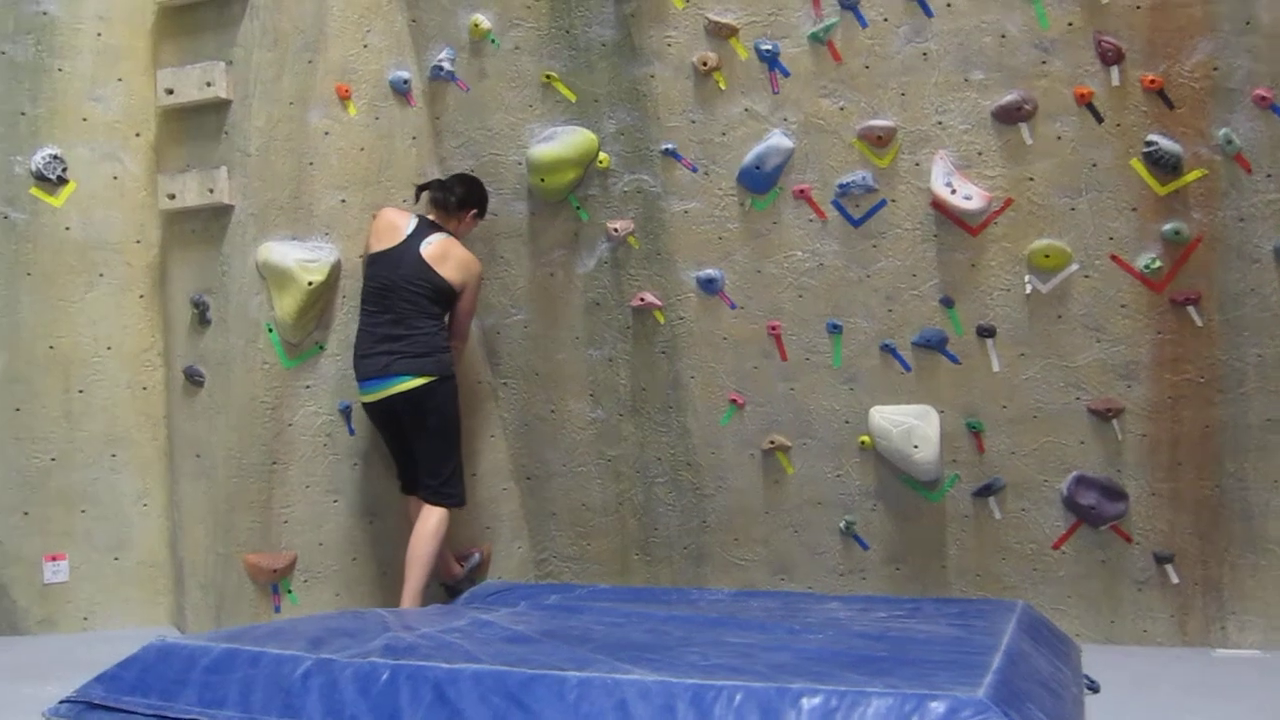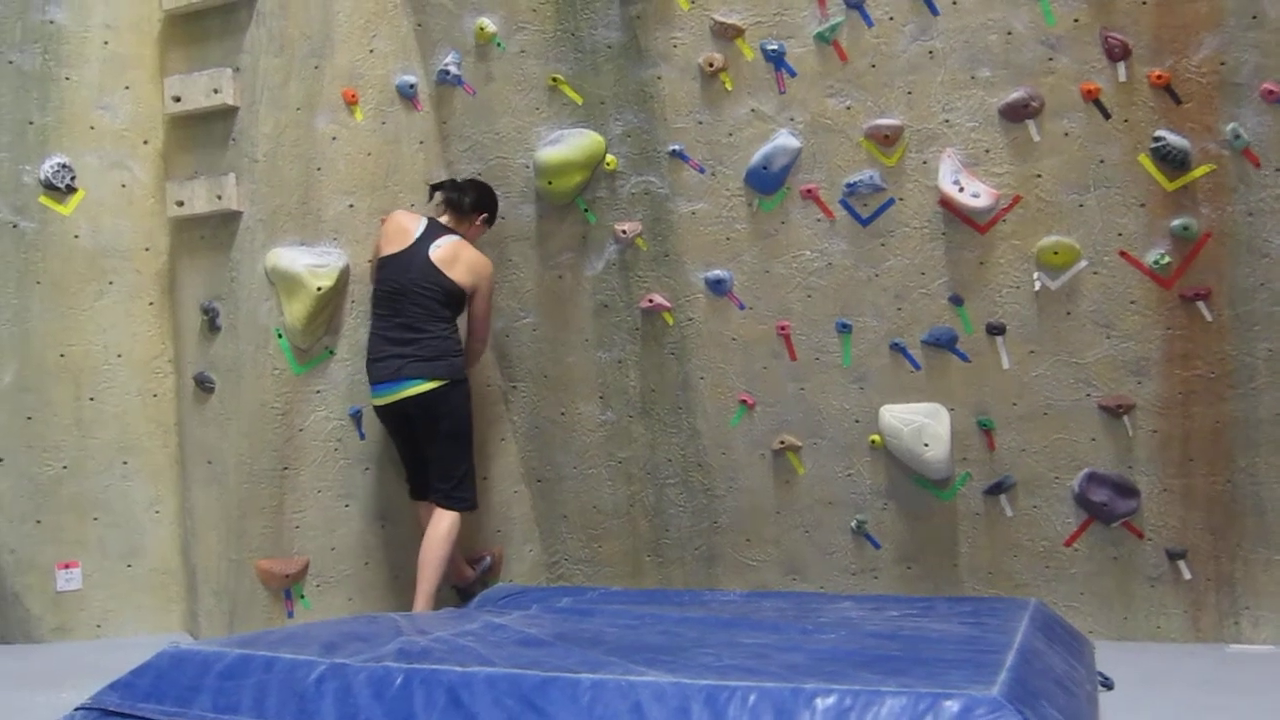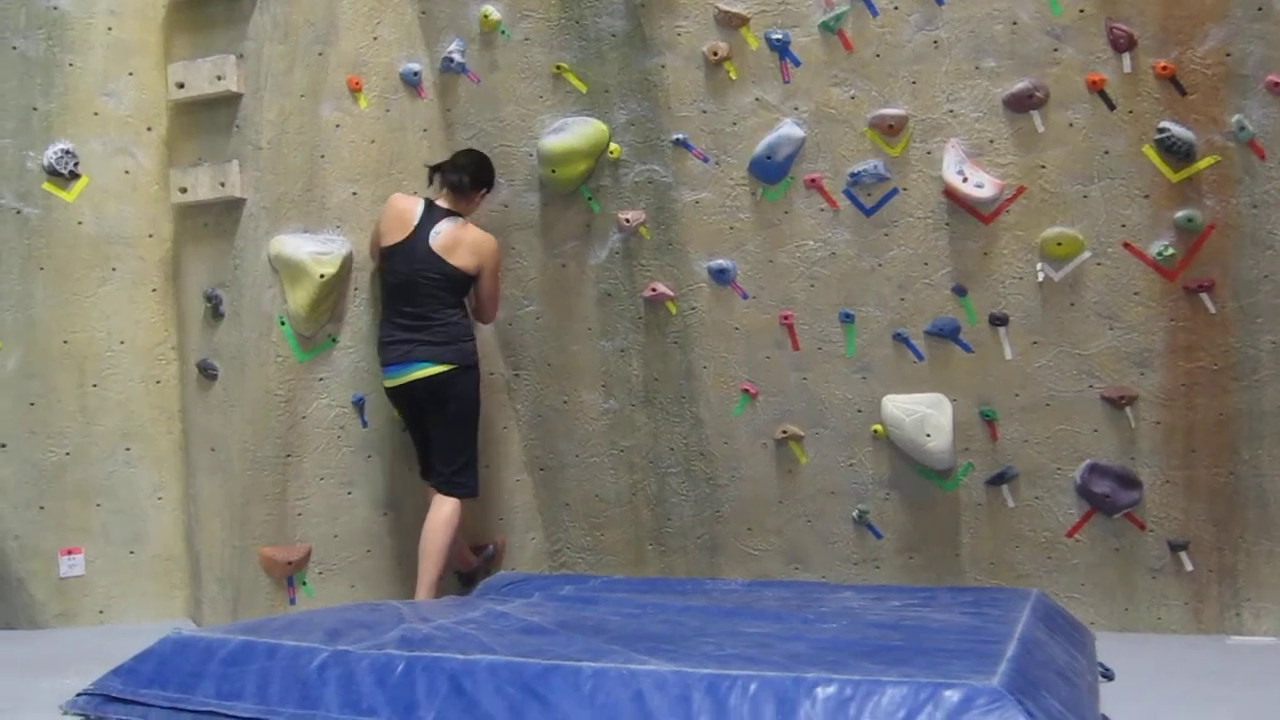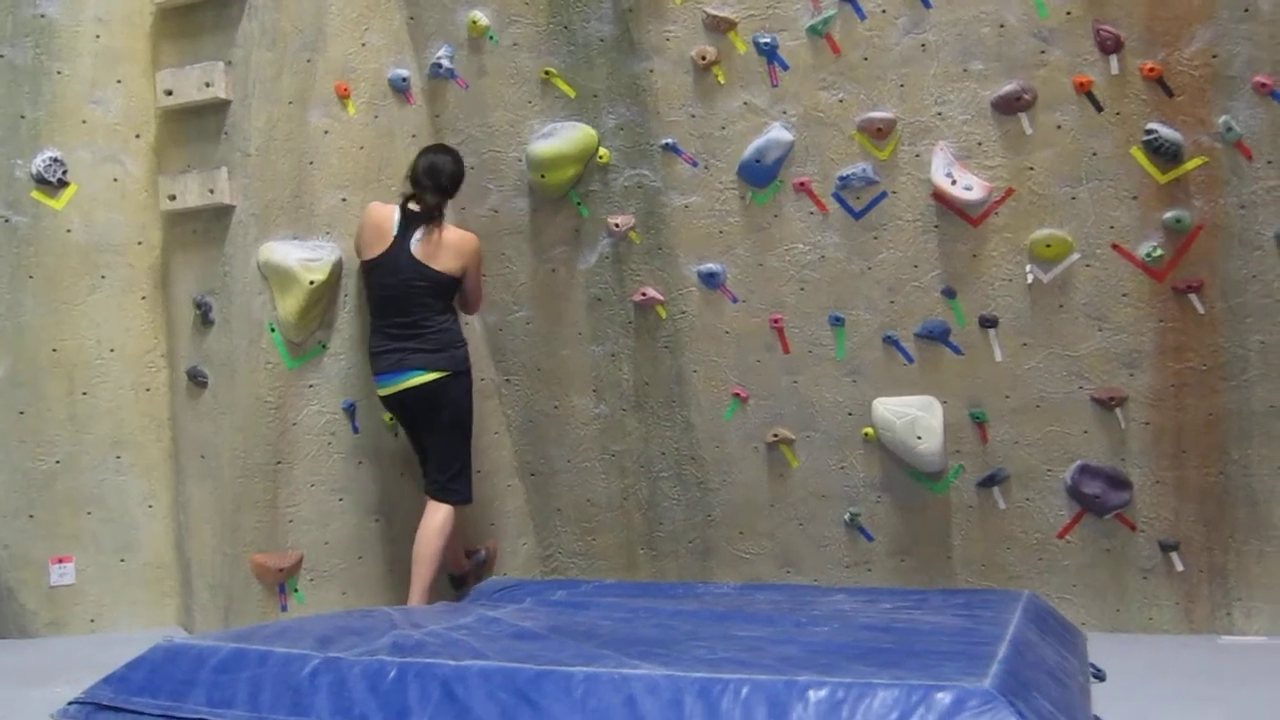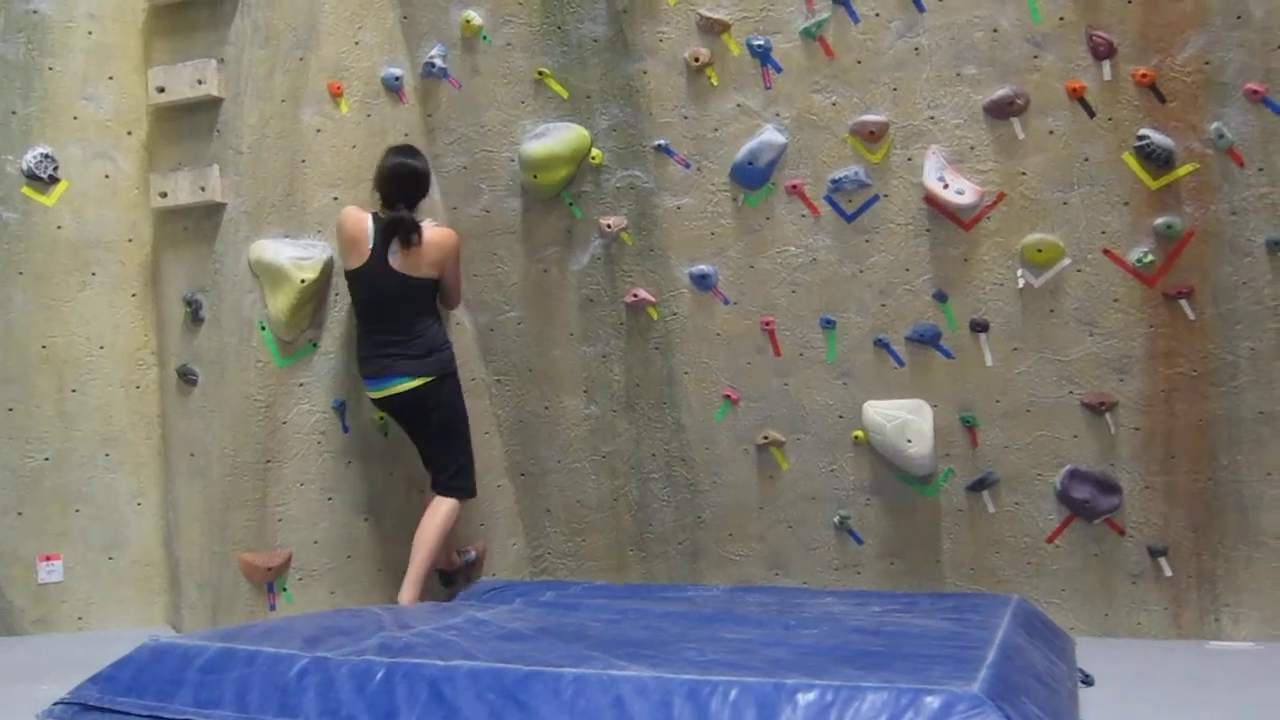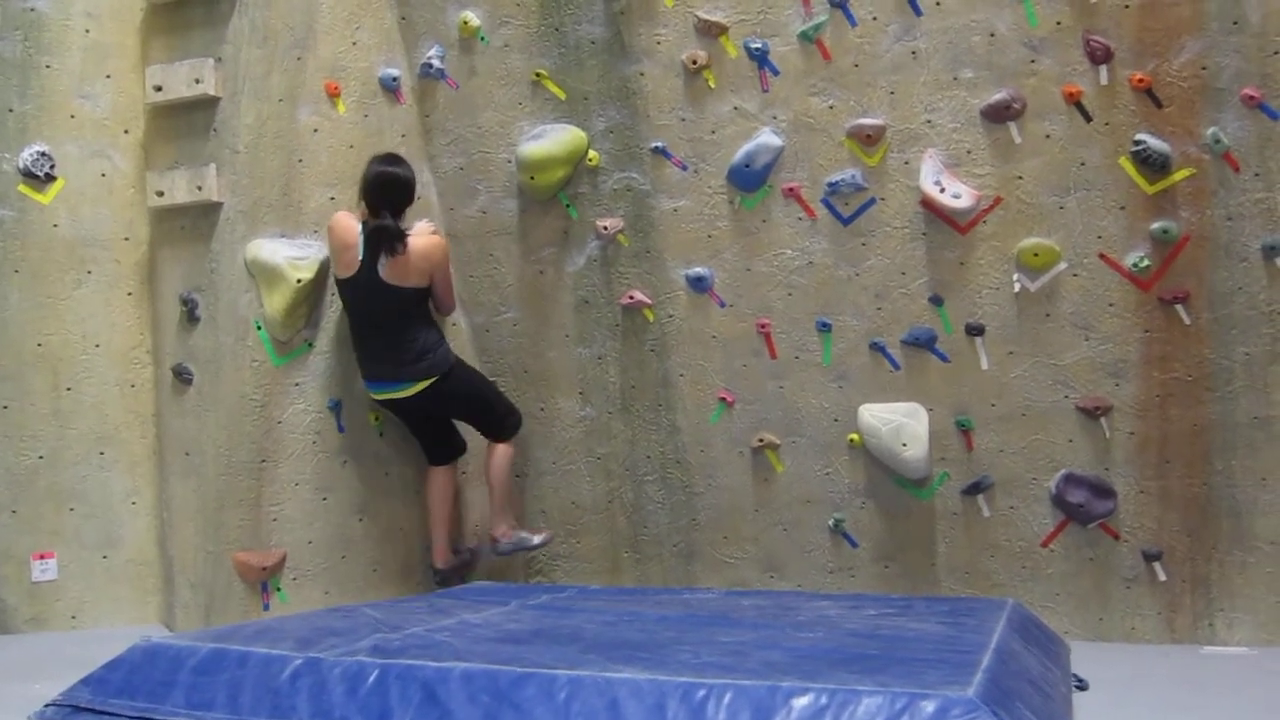
dt=0.4s
person 1, frame 1
left shoulder: (387, 220)
right shoulder: (466, 263)
left hip: (371, 381)
right hip: (425, 378)
left knee: (417, 485)
right knee: (439, 494)
left ankle: (451, 571)
right ankle: (407, 610)
person 1, frame 2
left shoulder: (397, 223)
right shoulder: (477, 264)
right elbow: (477, 343)
left hip: (384, 385)
right hip: (437, 381)
left knee: (426, 490)
right knee: (450, 499)
left ankle: (463, 574)
right ankle: (420, 613)
person 1, frame 3
left shoulder: (397, 207)
right shoulder: (481, 243)
right elbow: (486, 313)
left hip: (396, 368)
right hip: (448, 366)
left knee: (436, 473)
right knee: (451, 484)
left ankle: (465, 561)
right ankle: (422, 603)
person 1, frame 4
left shoulder: (374, 216)
right shoulder: (463, 243)
left hip: (389, 376)
right hip: (441, 372)
left knee: (438, 476)
right knee: (445, 490)
left ankle: (459, 565)
right ankle: (414, 610)
person 1, frame 5
left shoulder: (350, 223)
right shoulder: (442, 240)
left hip: (377, 379)
right hip: (428, 373)
left knee: (440, 467)
right knee: (452, 486)
left ankle: (449, 561)
right ankle: (407, 600)
person 1, frame 6
left shoulder: (340, 230)
right shoulder: (431, 247)
right elbow: (446, 307)
left hip: (379, 383)
right hip: (429, 374)
left knee: (442, 453)
right knee: (505, 425)
left ankle: (444, 560)
right ankle: (501, 531)
